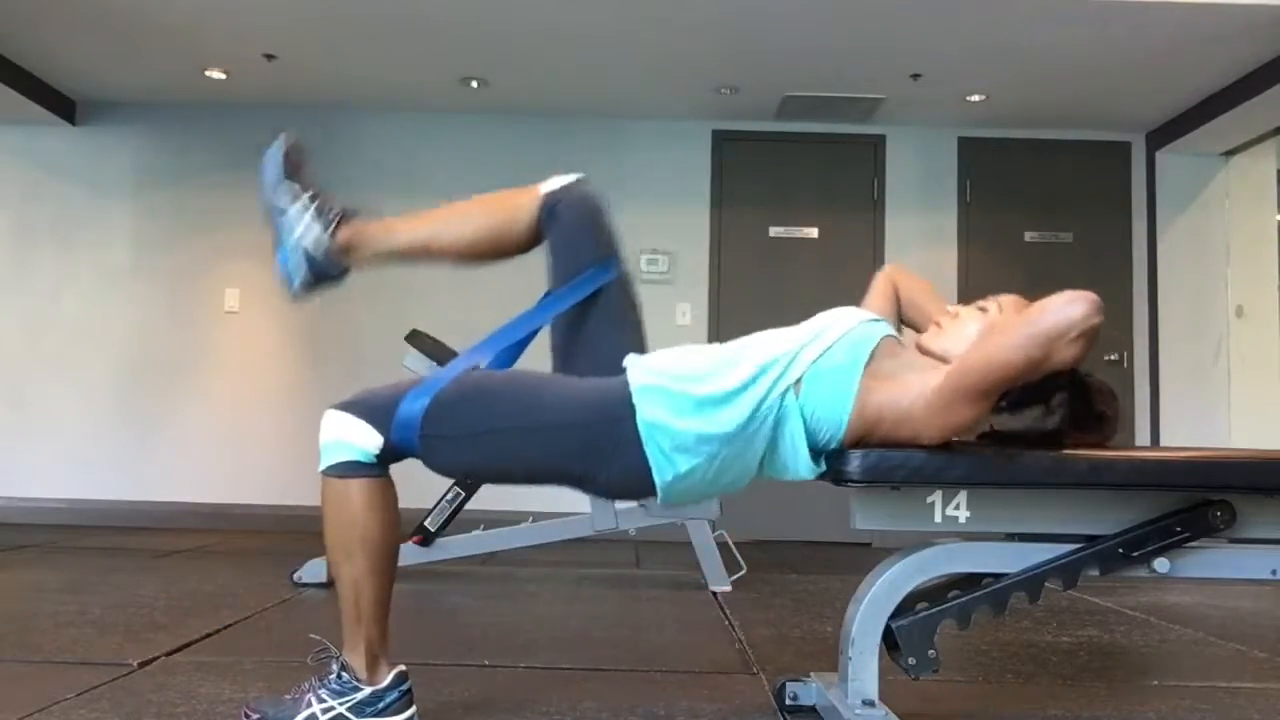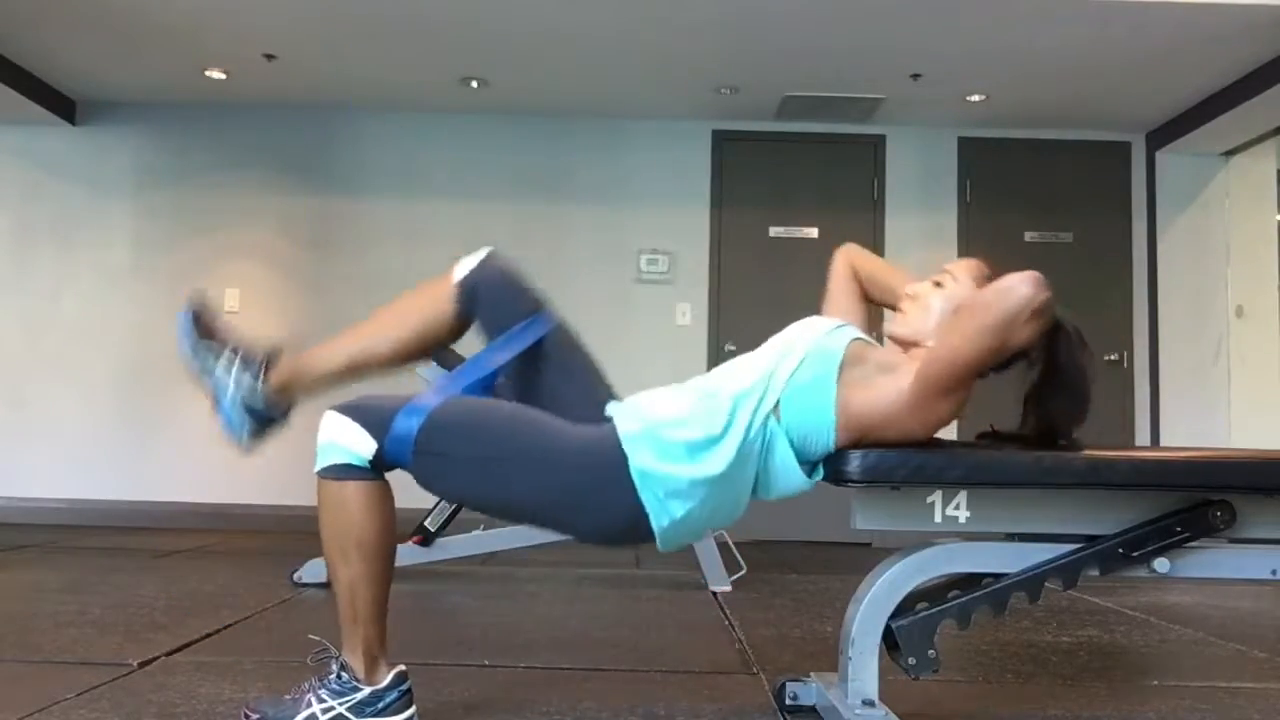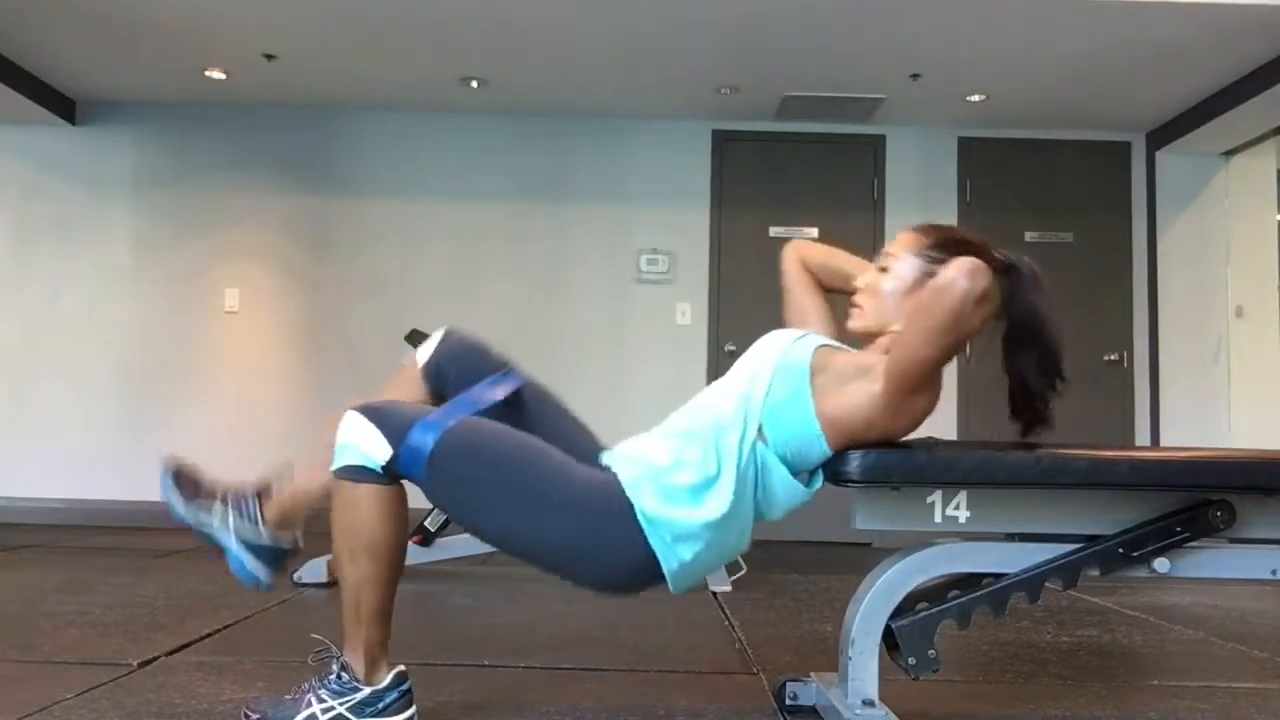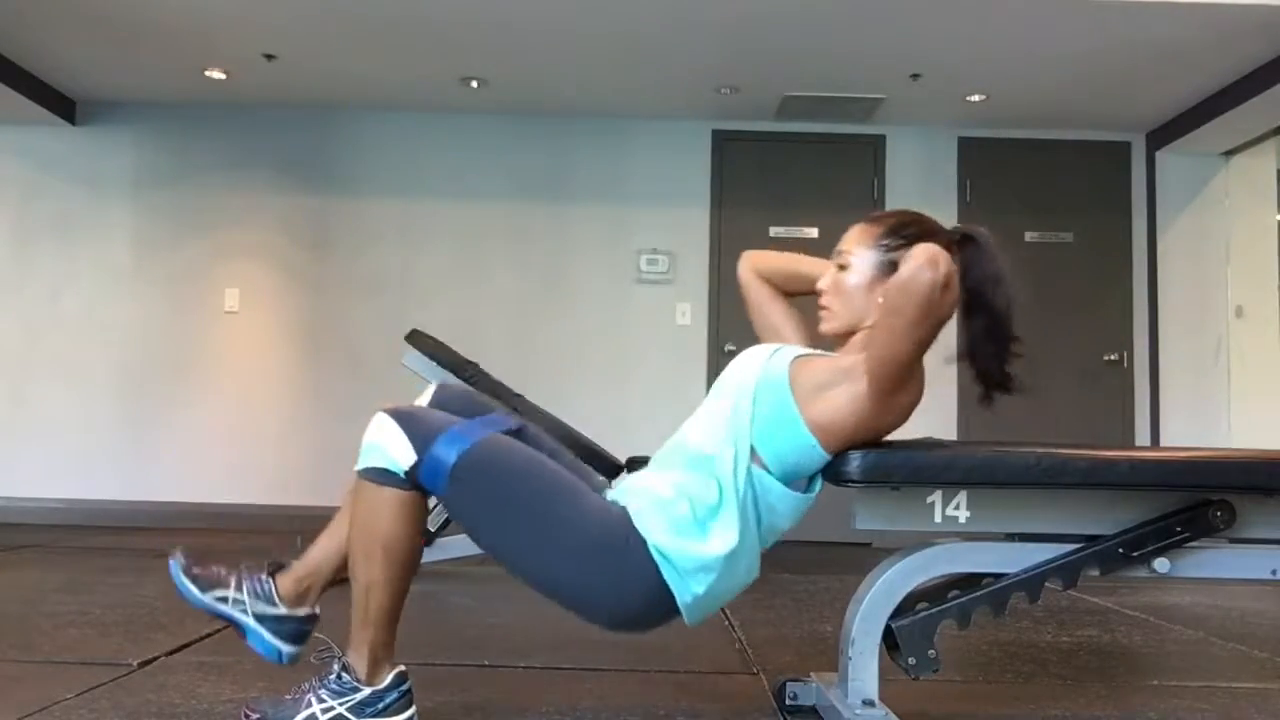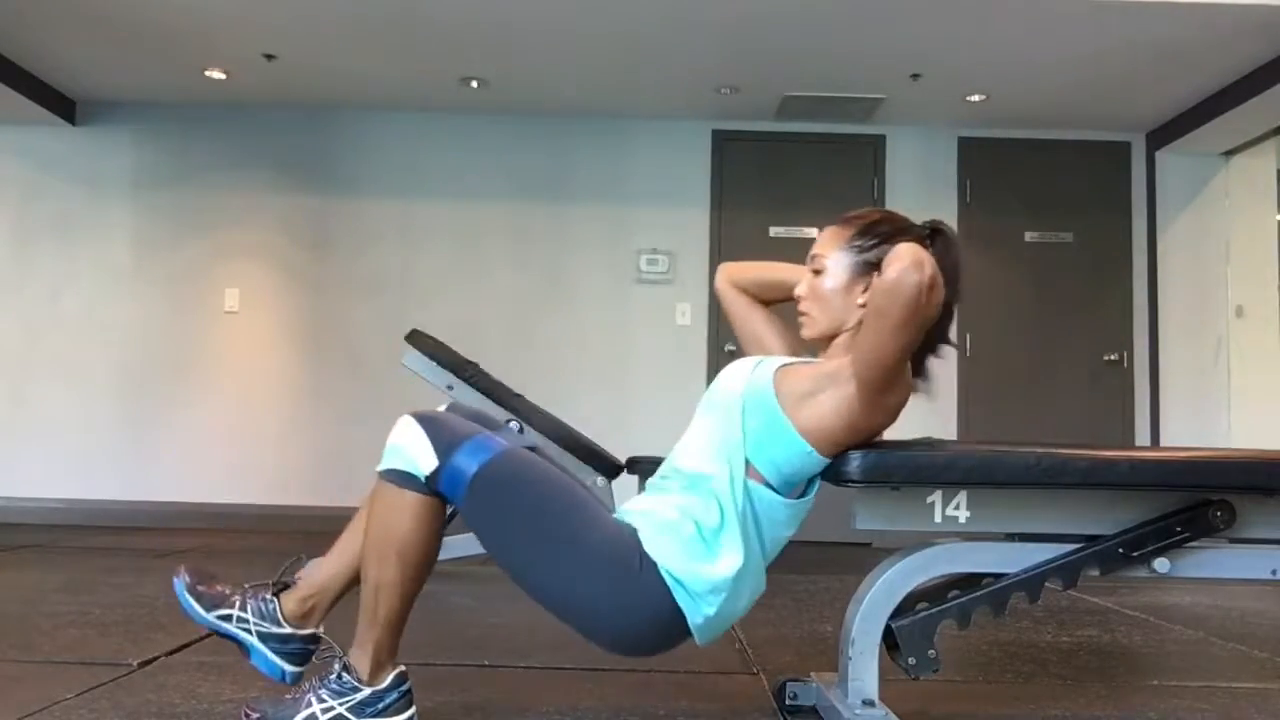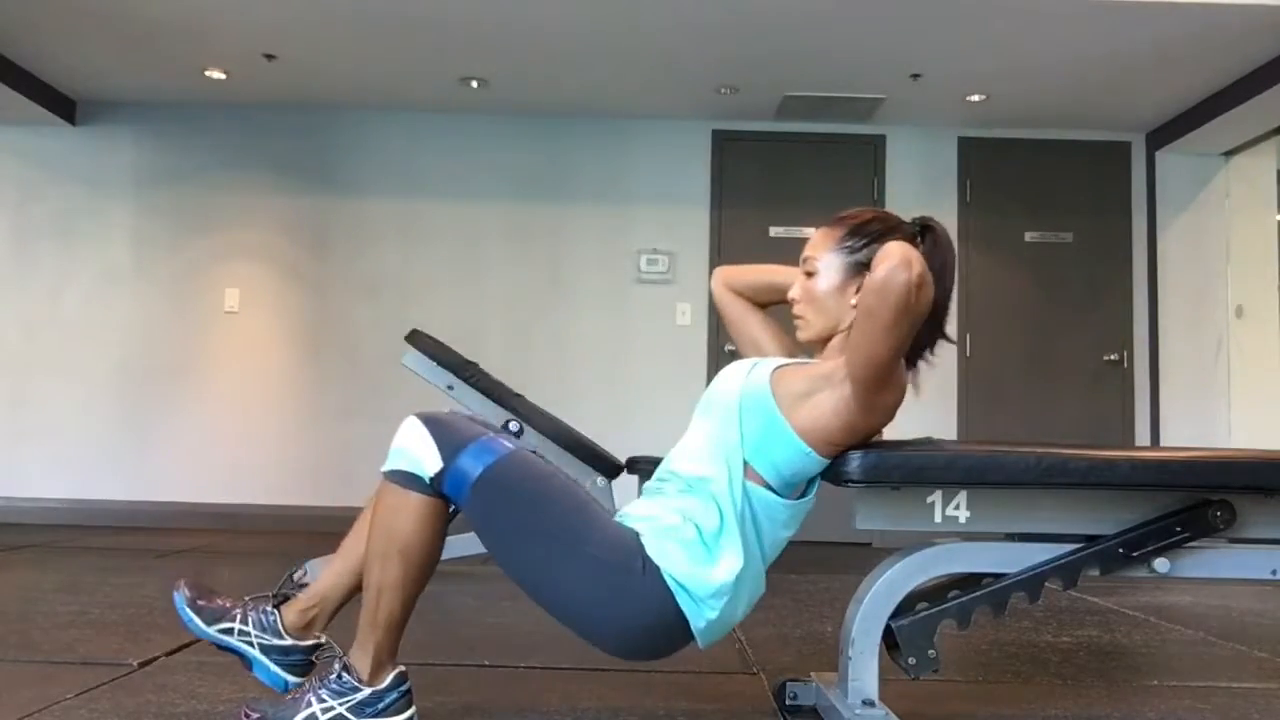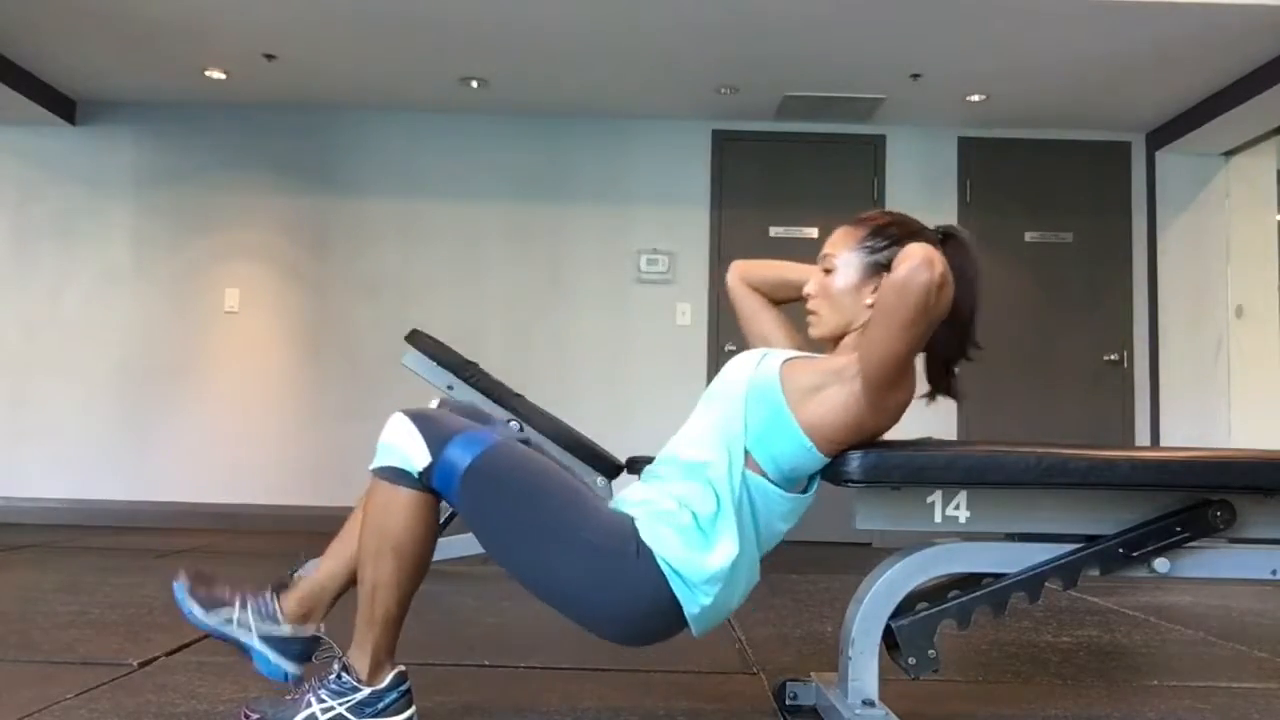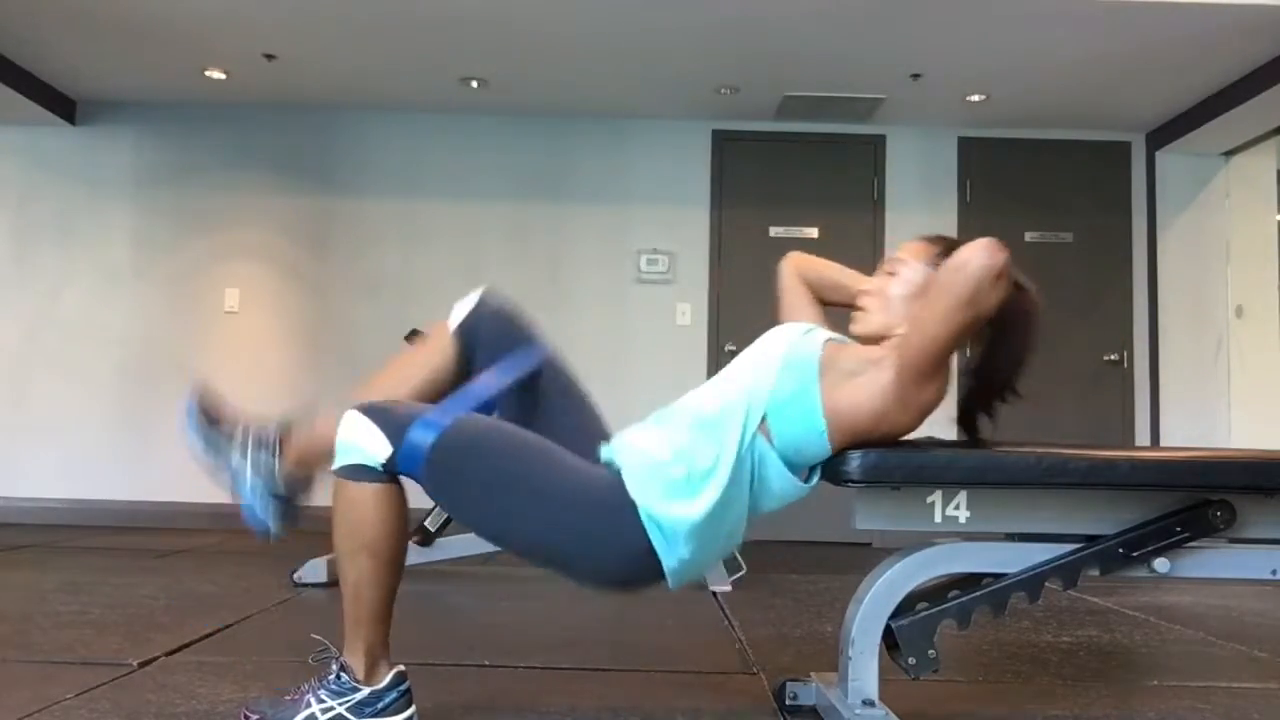
dt=0.2s
person 1, frame 1
left shoulder: (943, 403)
right shoulder: (896, 348)
left elbow: (1080, 312)
right elbow: (893, 273)
left wrist: (1002, 331)
right wrist: (945, 308)
left hip: (636, 428)
right hip: (637, 391)
left knee: (354, 431)
right knee: (569, 204)
right ankle: (338, 245)
person 1, frame 2
left shoulder: (920, 392)
right shoulder: (861, 353)
left elbow: (1024, 294)
right elbow: (849, 258)
left wrist: (946, 299)
right wrist: (917, 297)
left hip: (631, 479)
right hip: (624, 439)
left knee: (356, 430)
right knee: (486, 279)
right ankle: (272, 384)
person 1, frame 3
left shoulder: (895, 388)
right shoulder: (834, 358)
left elbow: (969, 280)
right elbow: (797, 255)
left wrist: (930, 279)
right wrist: (878, 273)
left hip: (634, 529)
right hip: (626, 487)
left knee: (371, 433)
right knee: (447, 361)
right ankle: (270, 522)
person 1, frame 4
left shoulder: (875, 384)
right shoulder: (819, 365)
left elbow: (933, 269)
right elbow: (752, 265)
left wrist: (899, 272)
right wrist: (843, 271)
left hip: (644, 564)
right hip: (639, 529)
left knee: (401, 438)
right knee: (443, 409)
right ankle: (285, 599)
person 1, frame 5
left shoulder: (861, 387)
right shoulder: (800, 369)
left elbow: (913, 271)
right elbow: (730, 278)
left wrist: (902, 268)
right wrist: (820, 273)
left hip: (651, 587)
right hip: (642, 553)
left knee: (425, 442)
right knee: (433, 449)
right ankle: (291, 616)
person 1, frame 6
left shoulder: (857, 389)
right shoulder: (802, 373)
left elbow: (904, 271)
right elbow: (725, 281)
left wrist: (891, 265)
right wrist: (816, 275)
left hip: (652, 592)
right hip: (641, 555)
left knee: (429, 443)
right knee: (436, 456)
right ankle: (294, 628)
person 1, frame 7
left shoulder: (867, 387)
right shoulder: (814, 368)
left elbow: (928, 268)
right elbow: (740, 273)
left wrist: (868, 278)
right wrist: (830, 279)
left hip: (646, 573)
right hip: (630, 534)
left knee: (415, 438)
right knee: (432, 436)
right ankle: (290, 621)
person 1, frame 8
left shoulder: (898, 385)
right shoulder: (843, 360)
left elbow: (986, 261)
right elbow: (793, 263)
left wrist: (928, 294)
right wrist: (876, 298)
left hip: (629, 515)
right hip: (621, 474)
left knee: (370, 431)
right knee: (479, 316)
right ankle: (283, 467)
